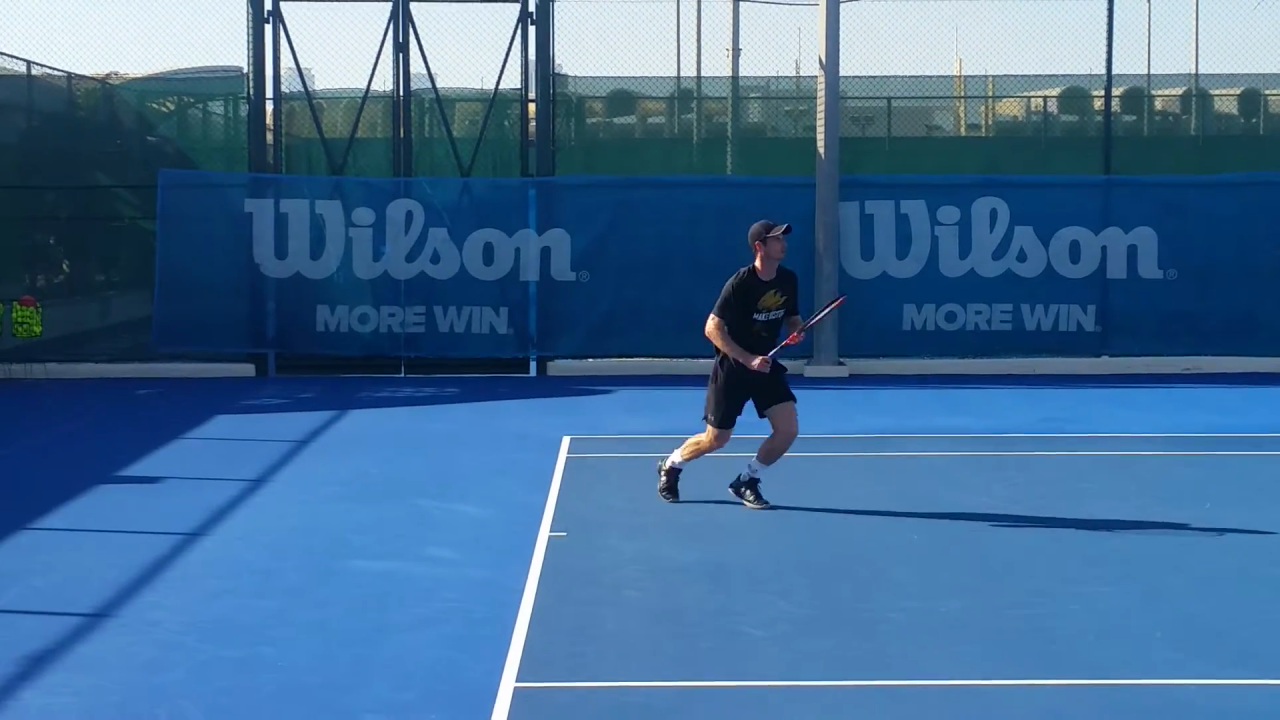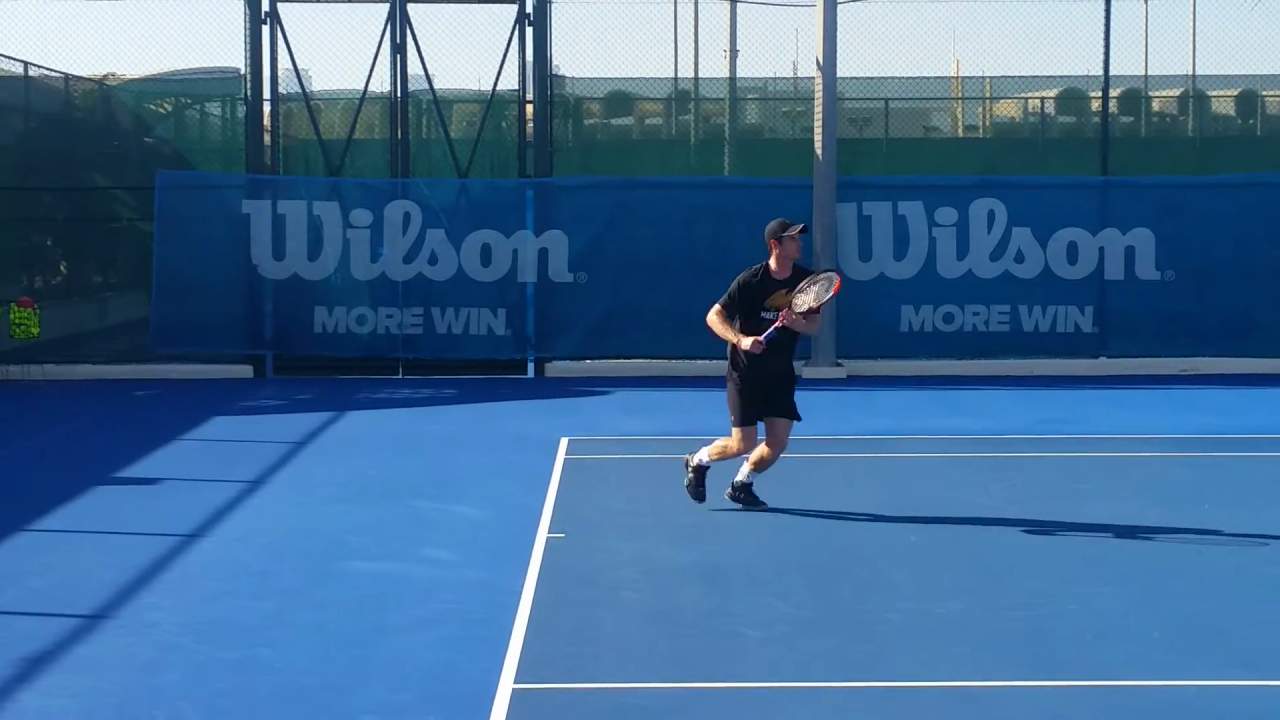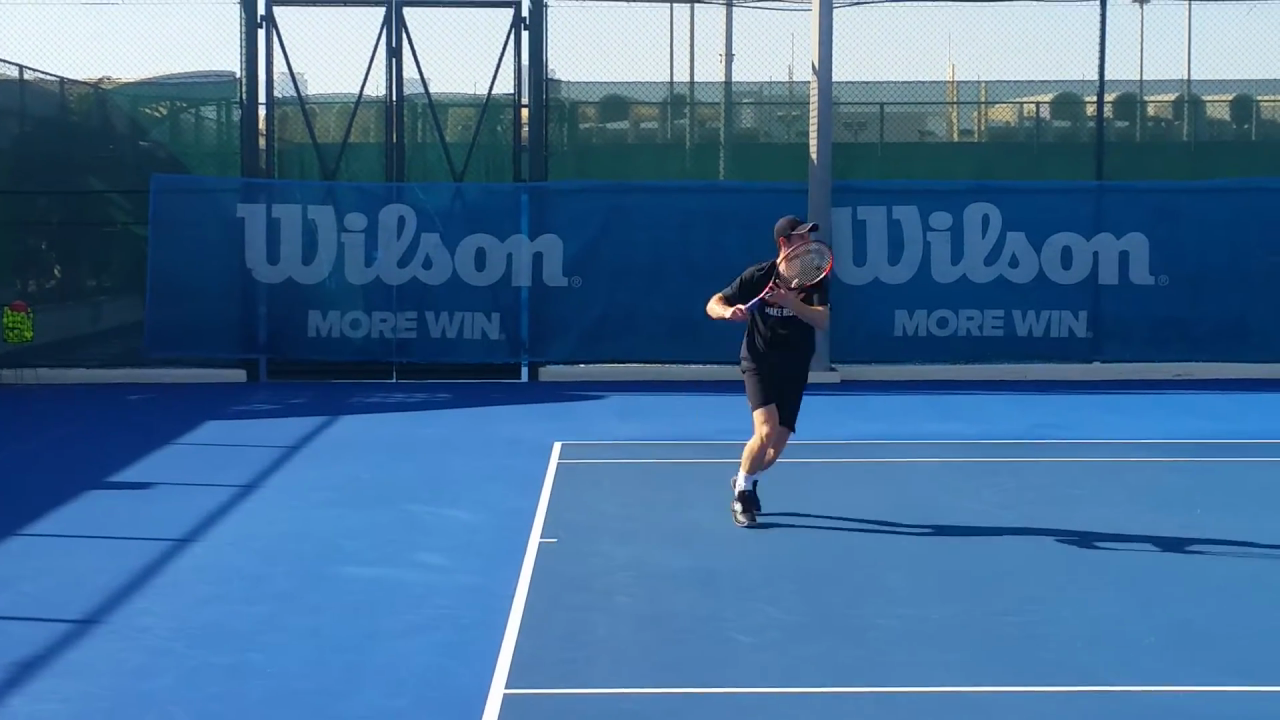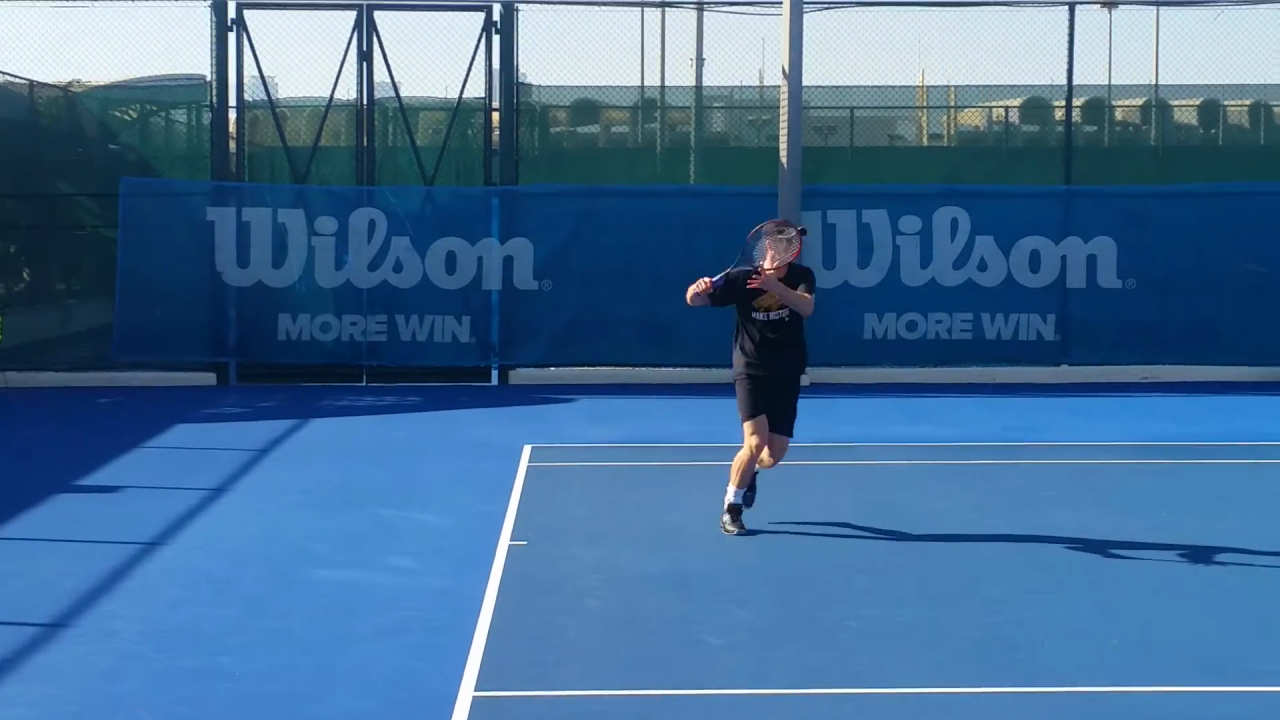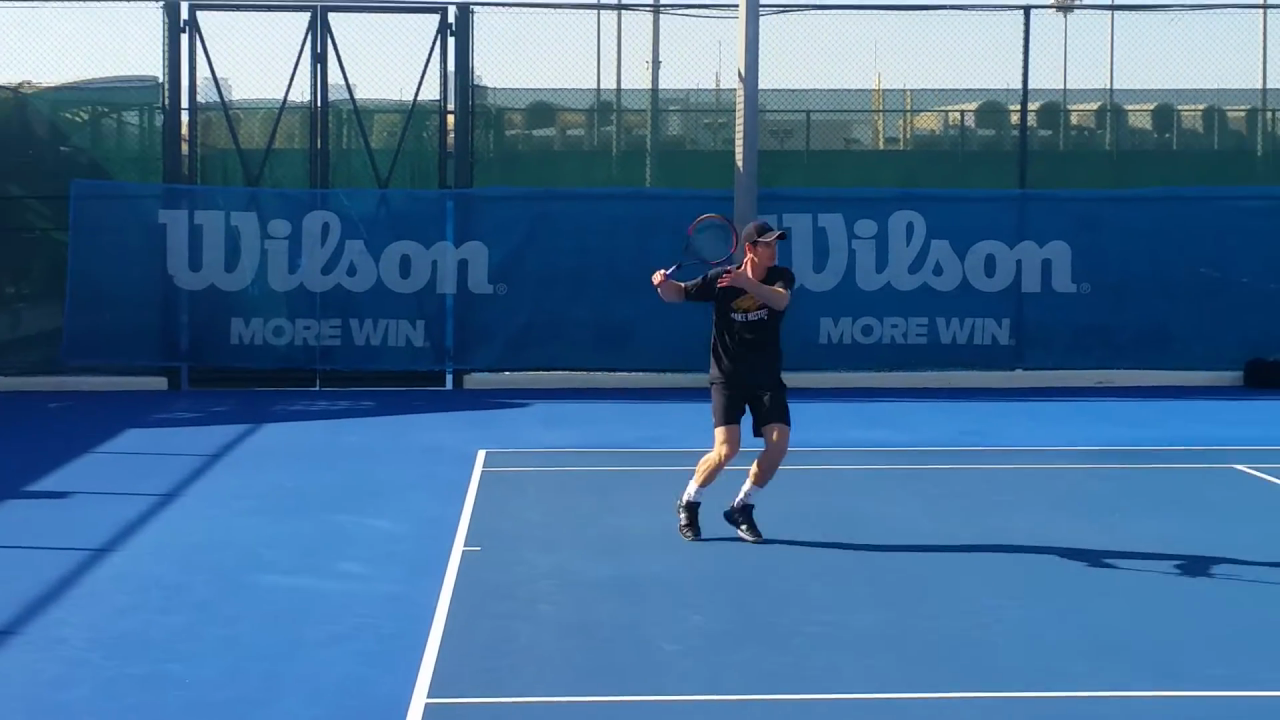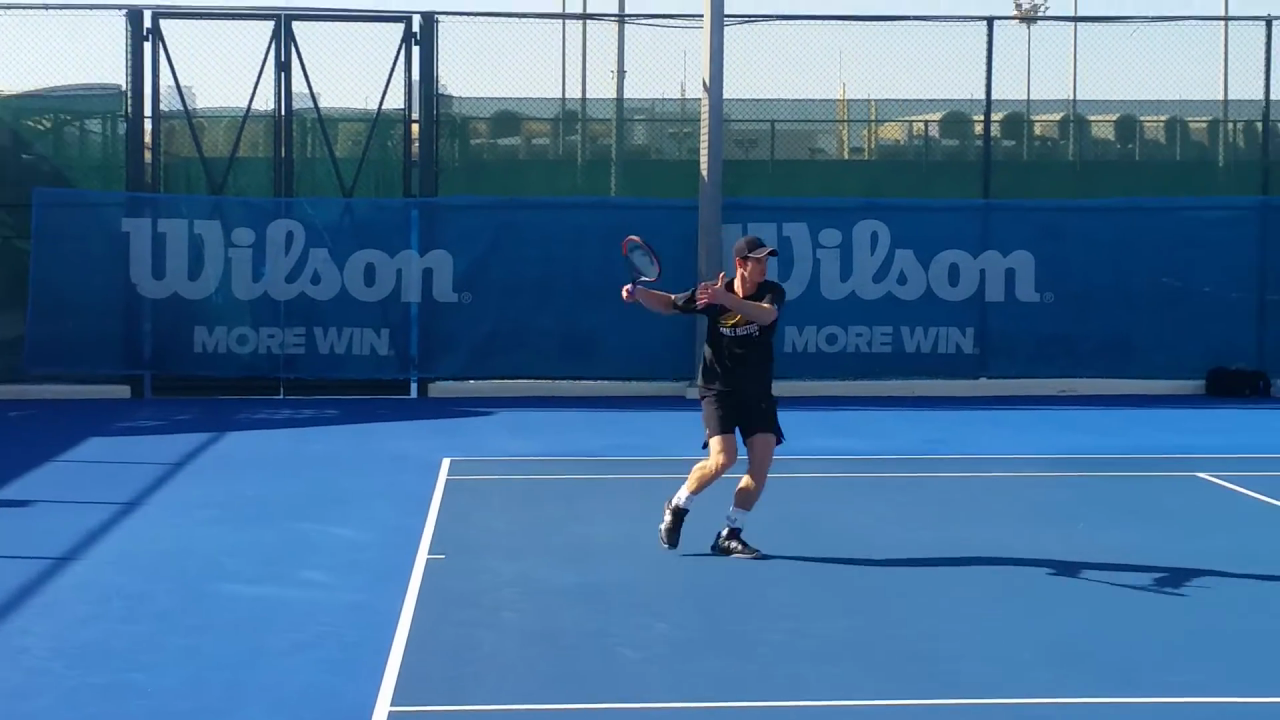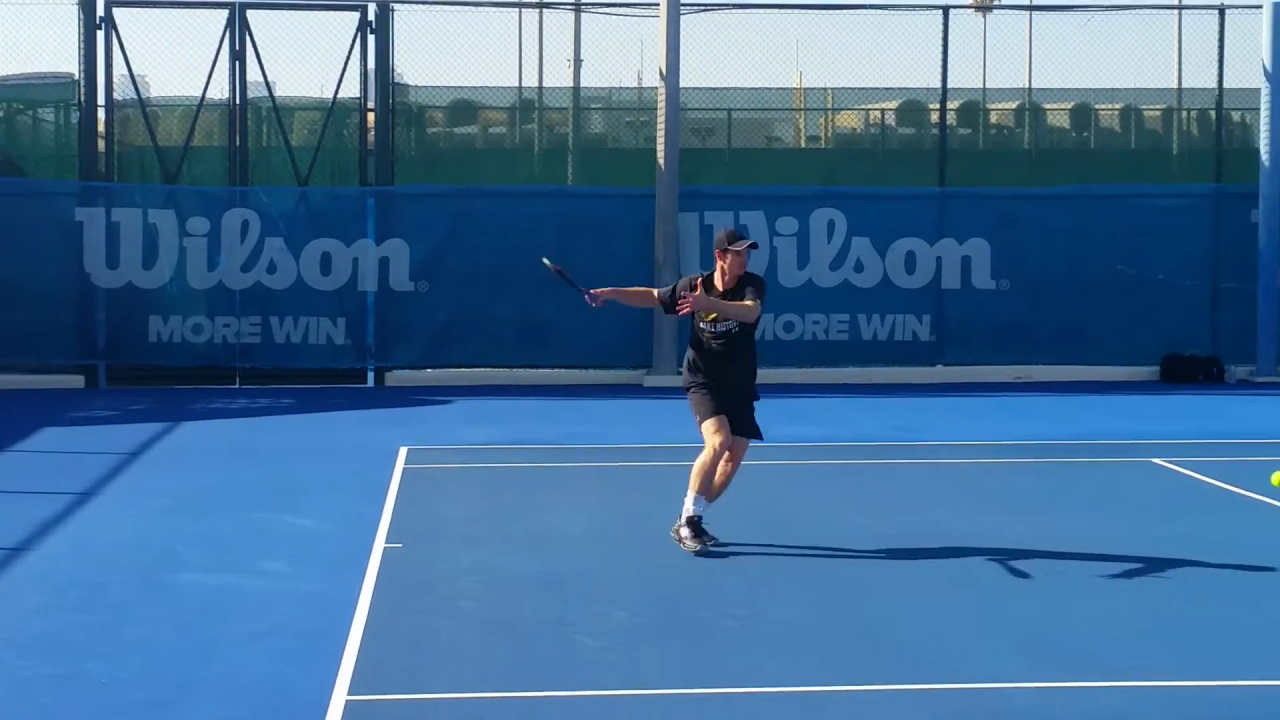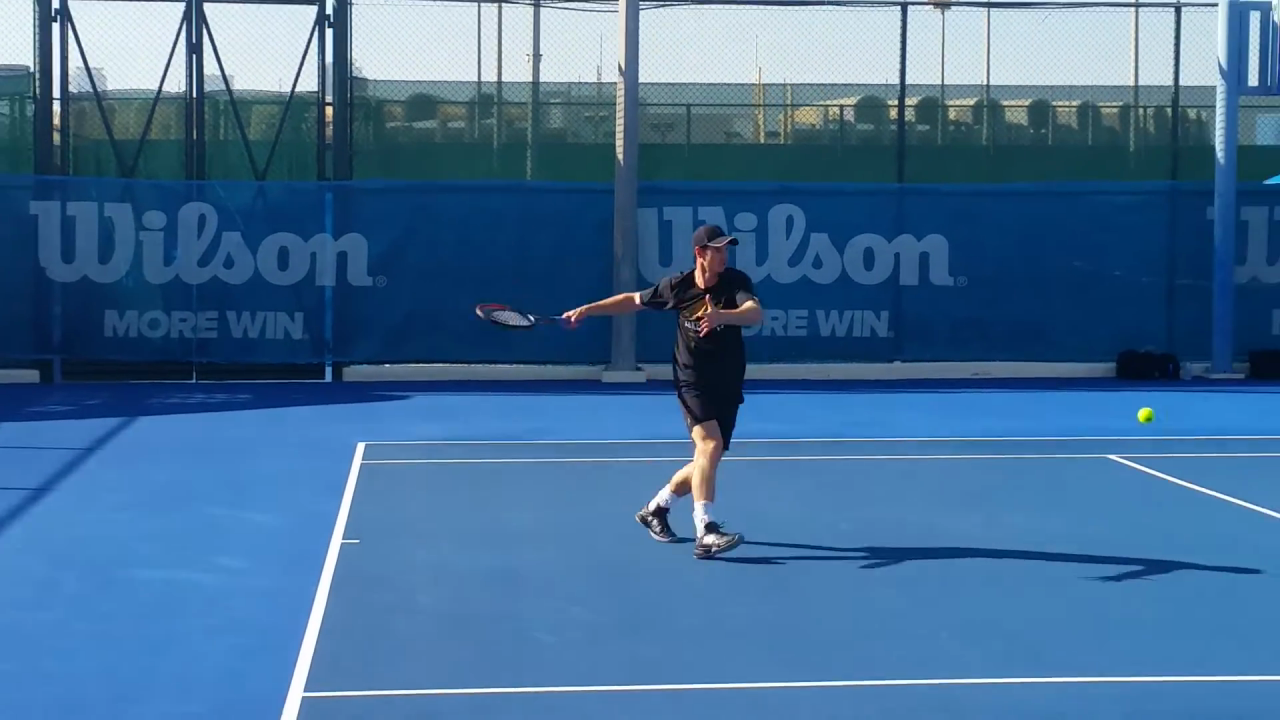
dt=0.1s
person 1, frame 1
left shoulder: (788, 279)
right shoulder: (739, 283)
left elbow: (795, 318)
right elbow: (713, 328)
left wrist: (797, 333)
right wrist: (748, 358)
left hip: (766, 368)
right hip: (732, 369)
left knee: (789, 430)
right knee: (715, 440)
left ankle: (747, 480)
right ankle: (671, 467)
person 1, frame 2
left shoulder: (805, 279)
right shoulder: (750, 280)
left elbow: (813, 324)
right elbow: (714, 317)
left wrist: (799, 324)
right wrist: (741, 339)
left hip: (780, 370)
right hip: (746, 369)
left knee: (776, 444)
right knee: (743, 445)
left ankle: (741, 485)
right ankle: (698, 461)
person 1, frame 3
left shoulder: (816, 277)
right shoulder: (757, 276)
left elbow: (823, 321)
right elbow: (713, 305)
left wrist: (796, 305)
right wrist: (729, 311)
left hip: (794, 371)
right hip: (759, 365)
left knee: (776, 445)
right knee: (766, 430)
left ankle: (745, 480)
right ankle: (743, 495)
person 1, frame 4
left shoulder: (802, 276)
right shoulder: (741, 279)
left elbow: (807, 306)
right elbow: (694, 299)
left wrist: (775, 287)
right wrist: (698, 288)
left hip: (786, 376)
right hip: (751, 373)
left knee: (775, 454)
right knee: (755, 444)
left ankle: (750, 471)
right ankle: (731, 507)
person 1, frame 5
left shoulder: (782, 276)
right shoulder: (721, 278)
left elbow: (780, 300)
right elbow: (675, 293)
left wrist: (748, 282)
right wrist: (661, 281)
left hip: (768, 377)
right hip: (729, 376)
left knee: (778, 445)
right knee: (726, 450)
left ankle: (741, 507)
right ankle: (689, 503)
person 1, frame 6
left shoulder: (772, 291)
right shoulder: (708, 293)
left elbow: (766, 315)
right elbow: (665, 304)
left wrist: (727, 300)
right wrist: (638, 292)
left hip: (758, 393)
right hip: (719, 390)
left knee: (762, 462)
right knee: (722, 459)
left ankle: (730, 535)
right ankle: (678, 507)
person 1, frame 7
left shoulder: (752, 284)
right shoulder: (692, 286)
left elbow: (751, 313)
right elbow: (652, 297)
left wrist: (706, 305)
right wrist: (609, 294)
left hip: (740, 387)
right hip: (703, 383)
left knee: (732, 460)
right knee: (718, 442)
left ankle: (688, 522)
right ankle: (690, 520)
person 1, frame 8
left shoulder: (737, 281)
right shoulder: (675, 286)
left elbow: (755, 314)
right elbow: (634, 301)
left wrist: (722, 316)
right wrist: (586, 310)
left hip: (728, 386)
right hip: (693, 383)
left knee: (705, 465)
right knee: (709, 447)
left ankle: (655, 510)
right ankle: (705, 533)
